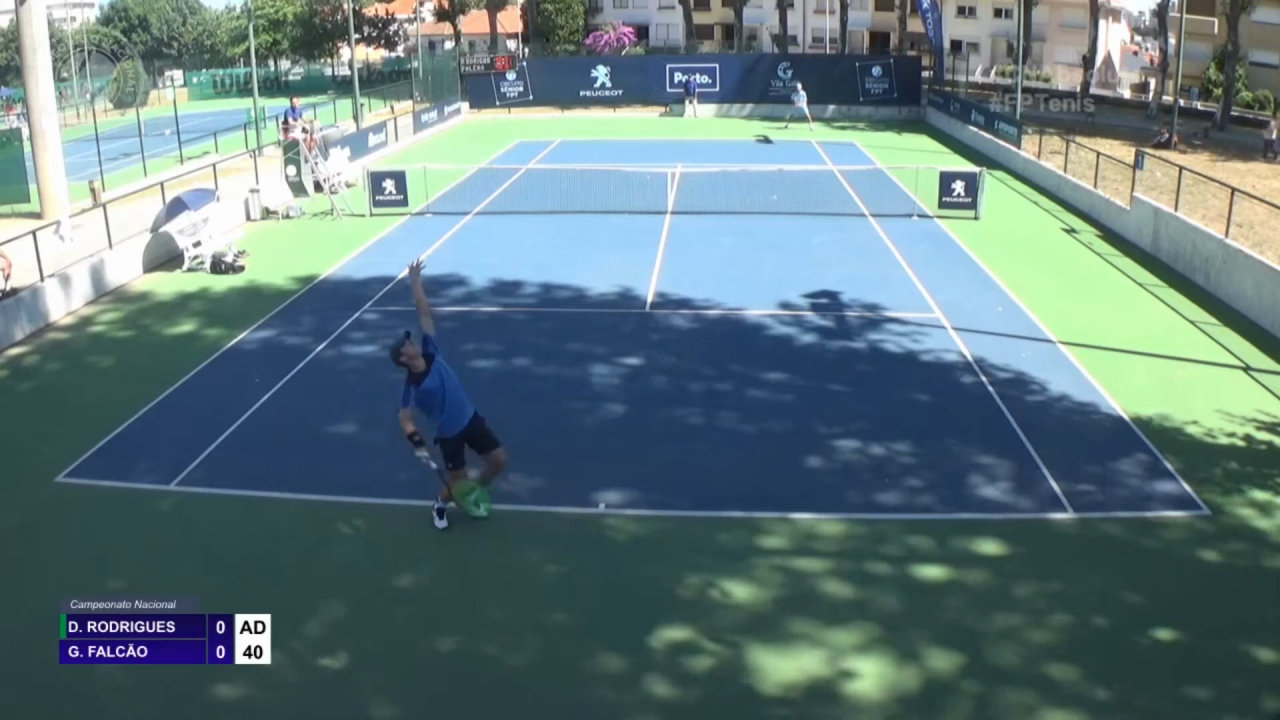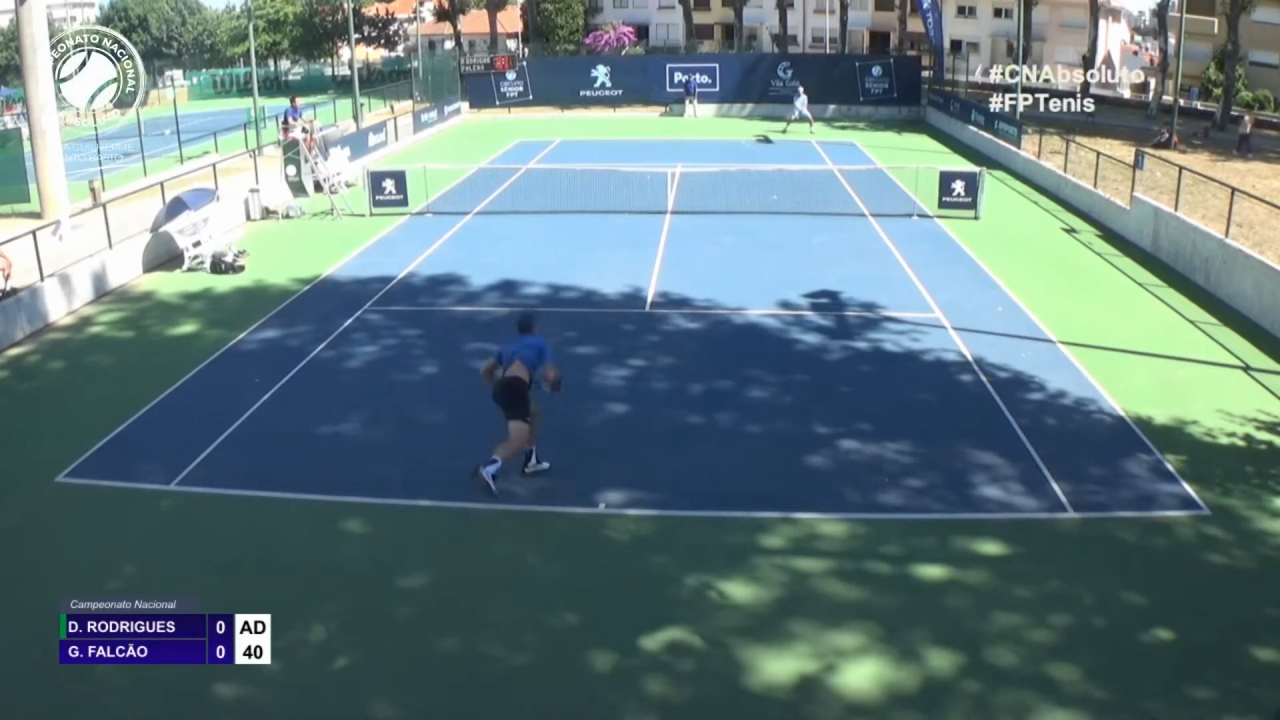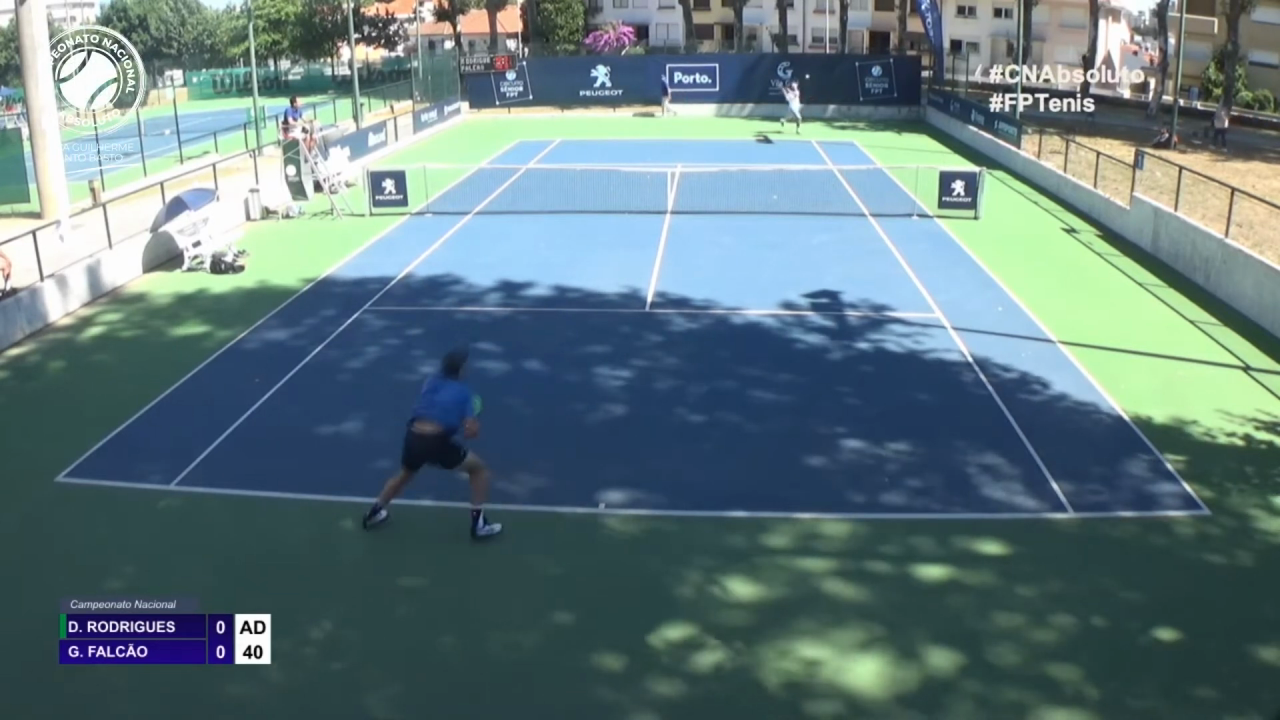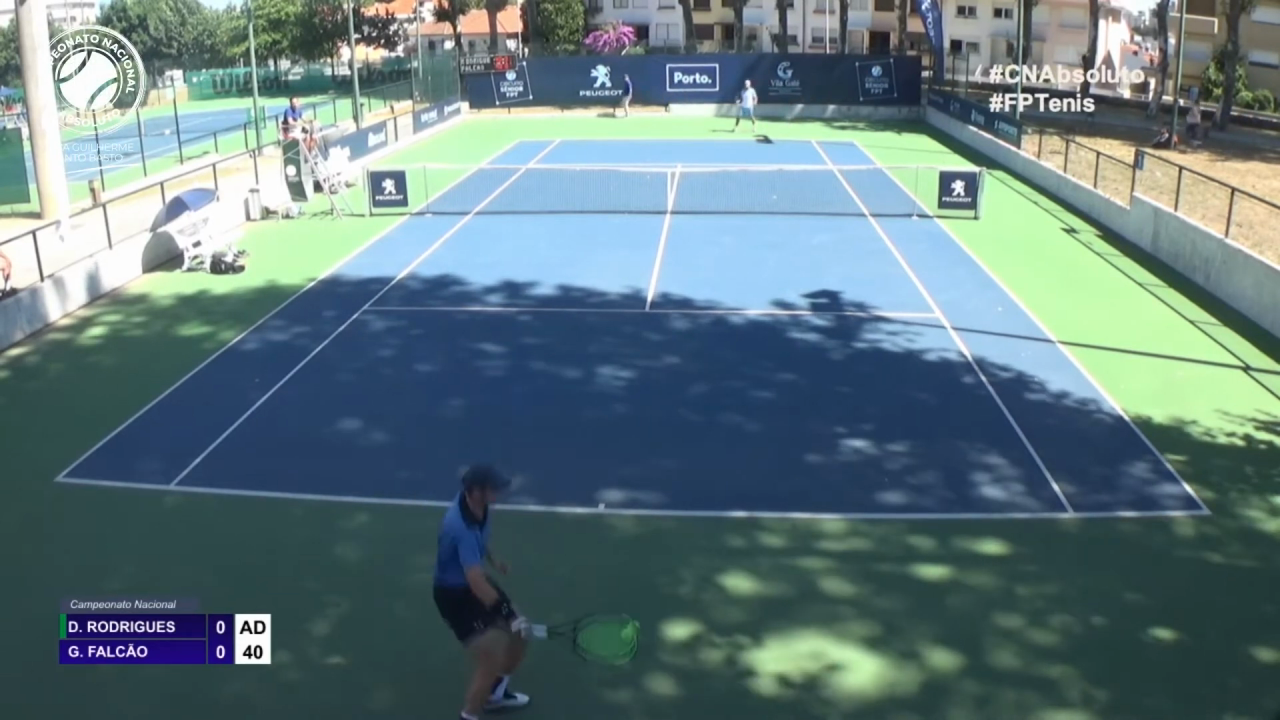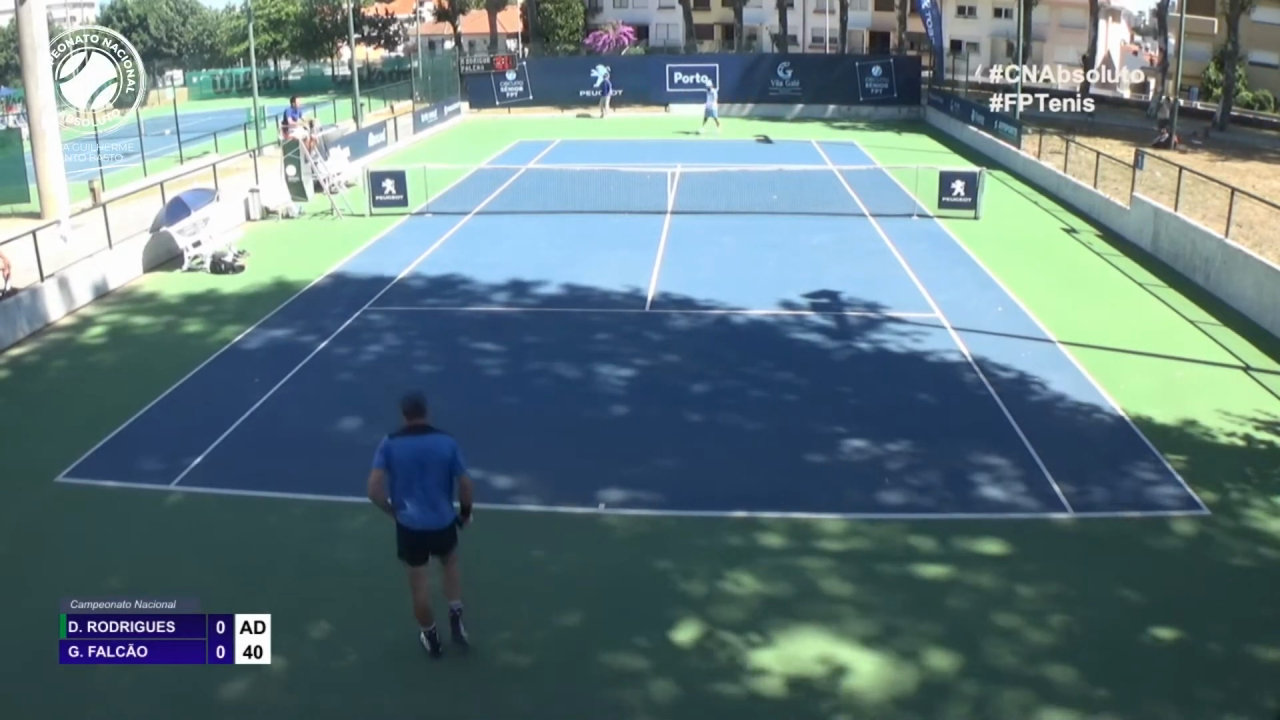
dt=1s
person 1, frame 1
left shoulder: (430, 354)
right shoulder: (412, 386)
left elbow: (424, 313)
right elbow: (404, 418)
left wrist: (414, 282)
right wrist: (417, 443)
left hip: (471, 419)
right hip: (449, 434)
left knee: (498, 461)
right knee: (458, 482)
right ankle: (440, 506)
person 1, frame 2
left shoulder: (509, 346)
right shoulder: (541, 344)
left elbow: (486, 371)
right elbow: (550, 377)
right wrist: (556, 385)
left hip: (503, 388)
right hip: (514, 388)
left knee: (533, 413)
right knee: (517, 441)
left ankle: (530, 460)
right ankle: (488, 469)
person 1, frame 3
left shoulder: (430, 383)
right shoulder: (463, 392)
right elbow: (472, 430)
right wrist: (472, 426)
left hip: (414, 439)
right hip: (436, 443)
left knee: (405, 475)
right knee: (479, 469)
left ankle: (376, 512)
right ankle: (479, 523)
person 1, frame 4
left shoulder: (473, 506)
right shoulder: (462, 529)
right elbow: (476, 583)
left wrist: (490, 560)
right wrist: (508, 614)
left hip: (471, 585)
right hip: (455, 596)
left knee: (518, 638)
right knee: (491, 664)
left ankle: (496, 692)
person 1, frame 5
left shoulder: (390, 444)
right shoulder: (446, 442)
left elbow: (374, 489)
right elbow: (465, 486)
left wrist: (392, 511)
right wrist: (466, 511)
left hip: (409, 525)
right hip: (443, 522)
left knee: (418, 584)
right knee: (450, 565)
left ankle: (431, 638)
right ankle: (456, 619)
